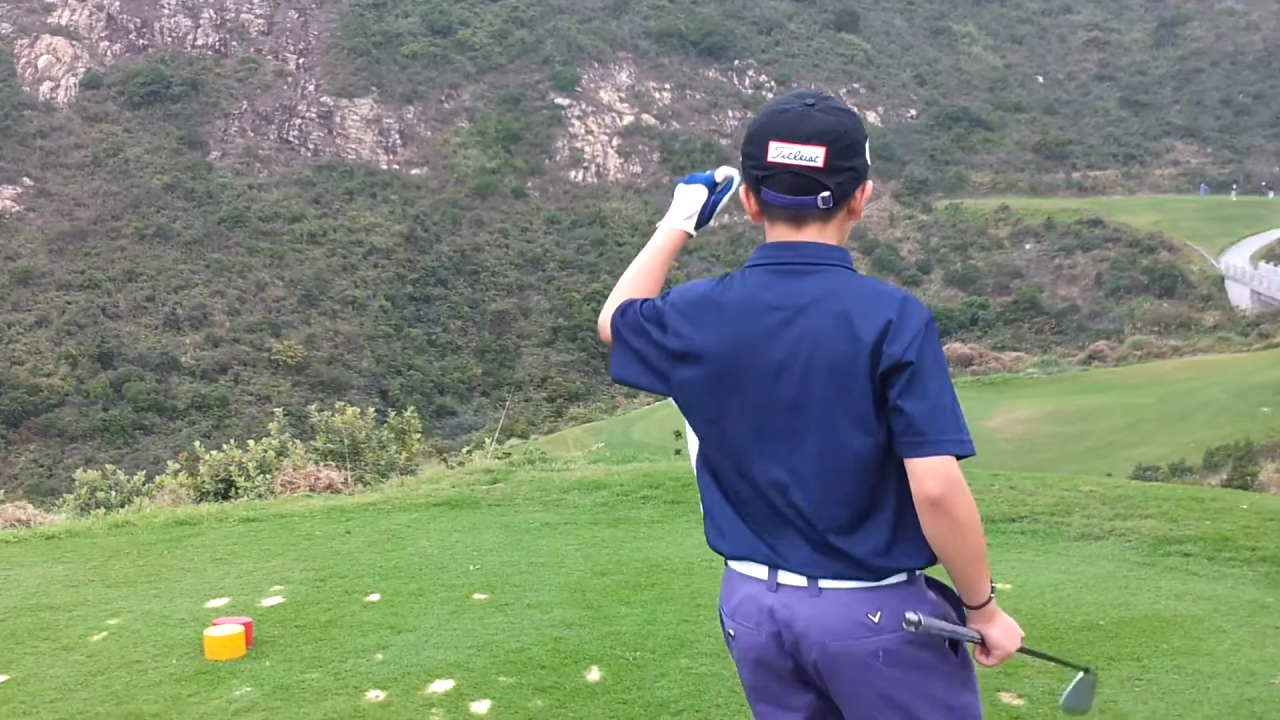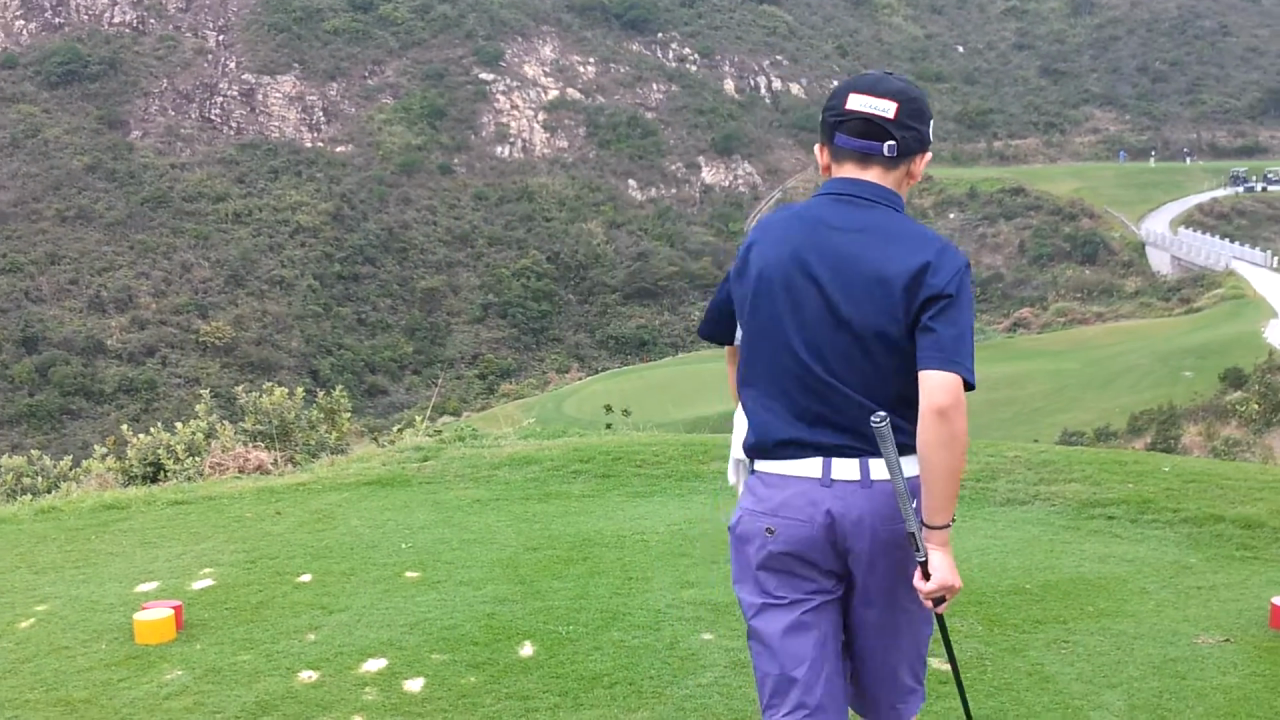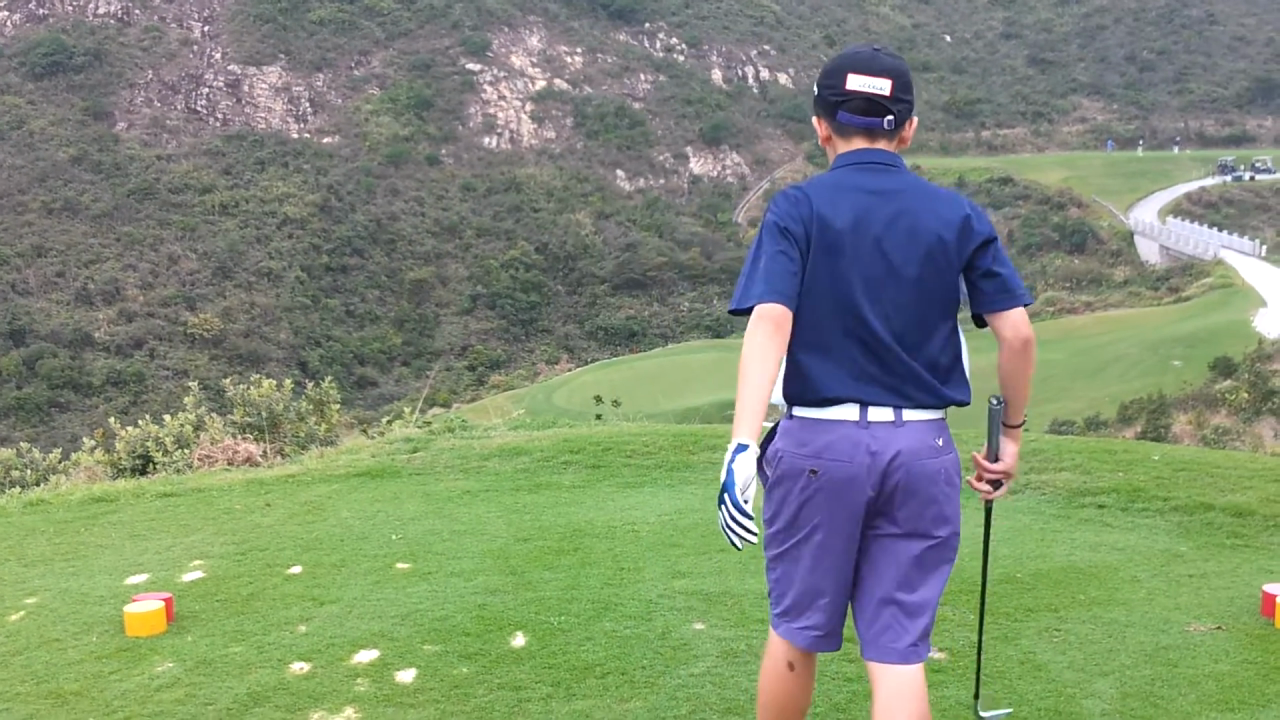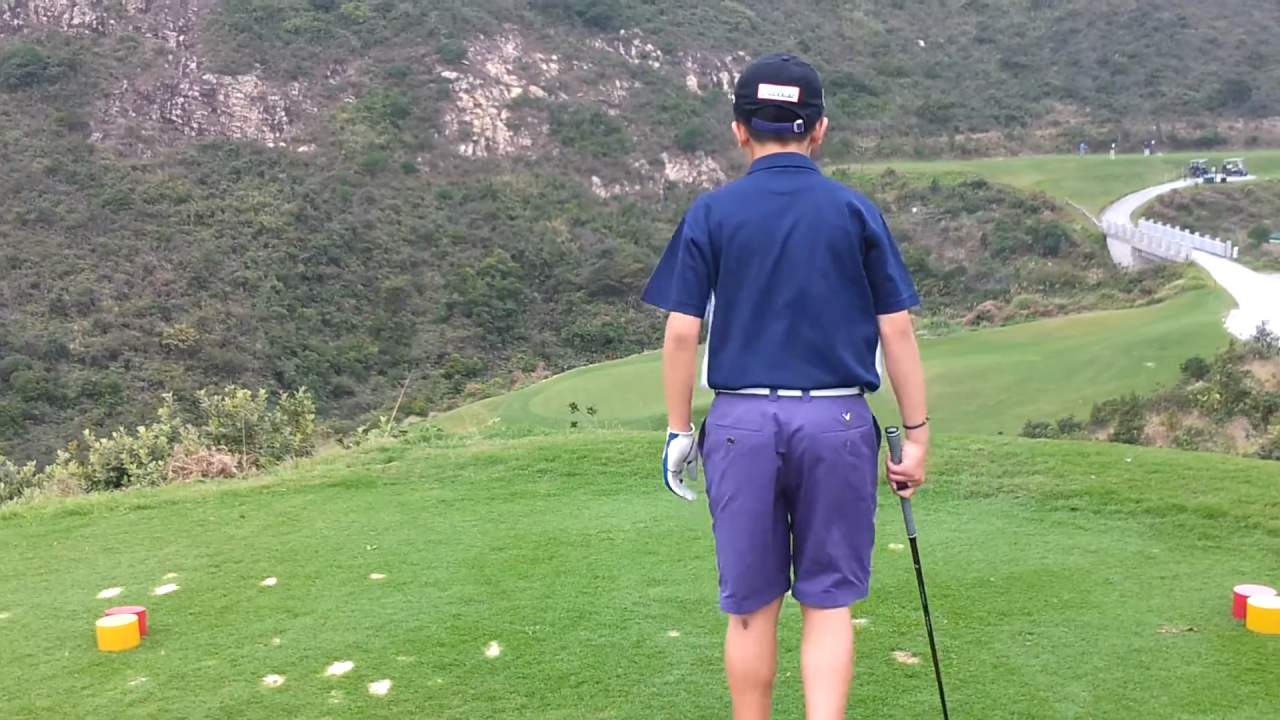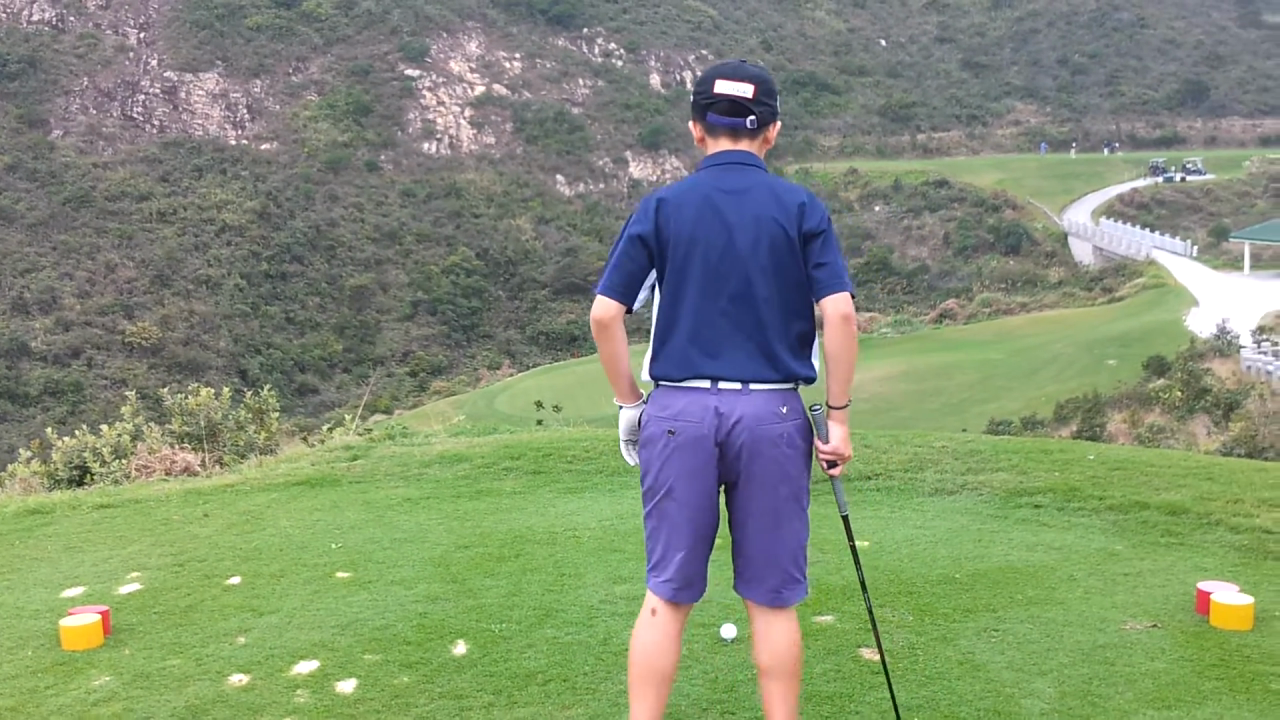
dt=0.5s
person 1, frame 1
left shoulder: (698, 315)
right shoulder: (892, 320)
left elbow: (617, 319)
right elbow: (937, 490)
left wrist: (676, 223)
right wrist: (980, 605)
left hip: (755, 604)
right hip: (873, 609)
person 1, frame 2
left shoulder: (765, 239)
right shoulder: (936, 260)
right elbow: (940, 404)
right wrist: (939, 537)
left hip: (781, 501)
right hip: (887, 504)
person 1, frame 3
left shoulder: (796, 207)
right shoulder: (957, 215)
left elbow: (771, 324)
right elbow: (1017, 333)
left wrist: (743, 443)
right wrist: (1010, 432)
left hip: (818, 444)
right hip: (921, 448)
left knee: (797, 632)
right knee: (897, 653)
person 1, frame 4
left shoulder: (711, 213)
right shoulder: (855, 211)
left elbow: (682, 333)
right elbow: (896, 330)
left wrist: (678, 432)
right wrist: (916, 434)
left hip: (741, 423)
right hip: (835, 421)
left knee: (749, 607)
right knee: (830, 603)
person 1, frame 5
left shoulder: (661, 206)
right shoulder: (801, 208)
left elbow: (605, 315)
right elbow: (839, 316)
left wrist: (629, 404)
right wrist: (838, 417)
left hip: (680, 412)
right hip: (771, 414)
left knee: (667, 593)
right knee: (774, 597)
